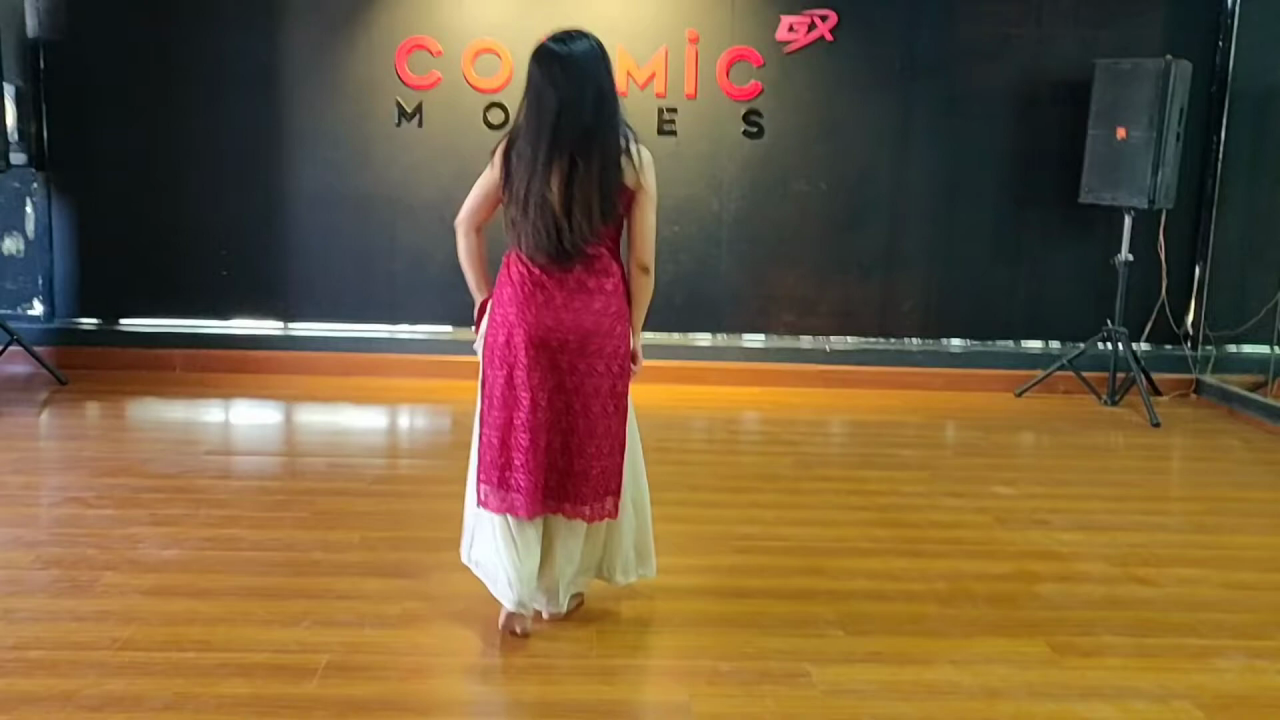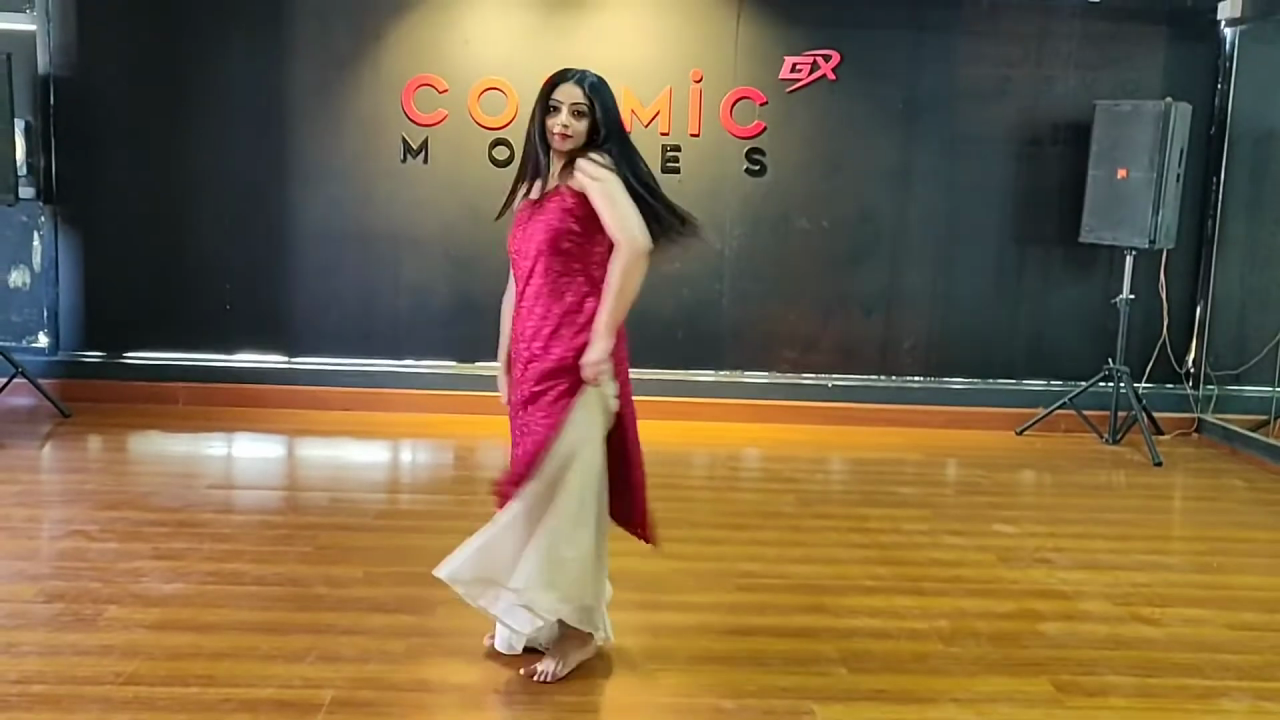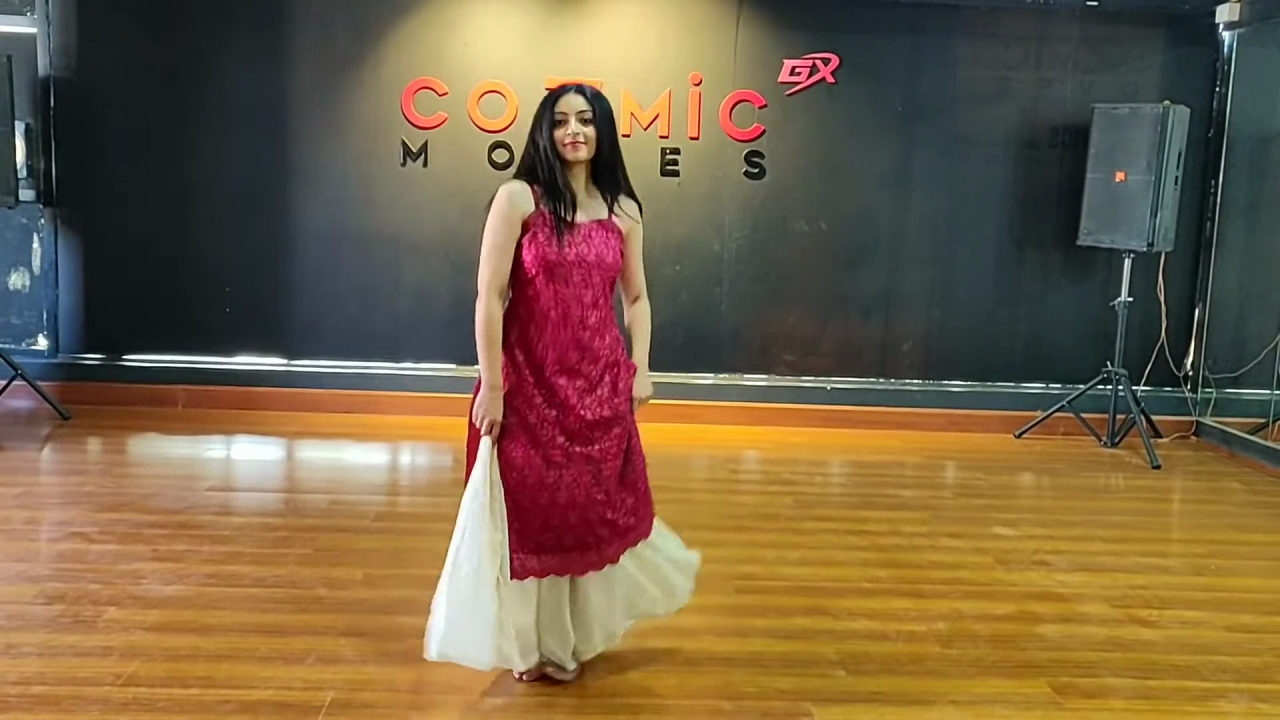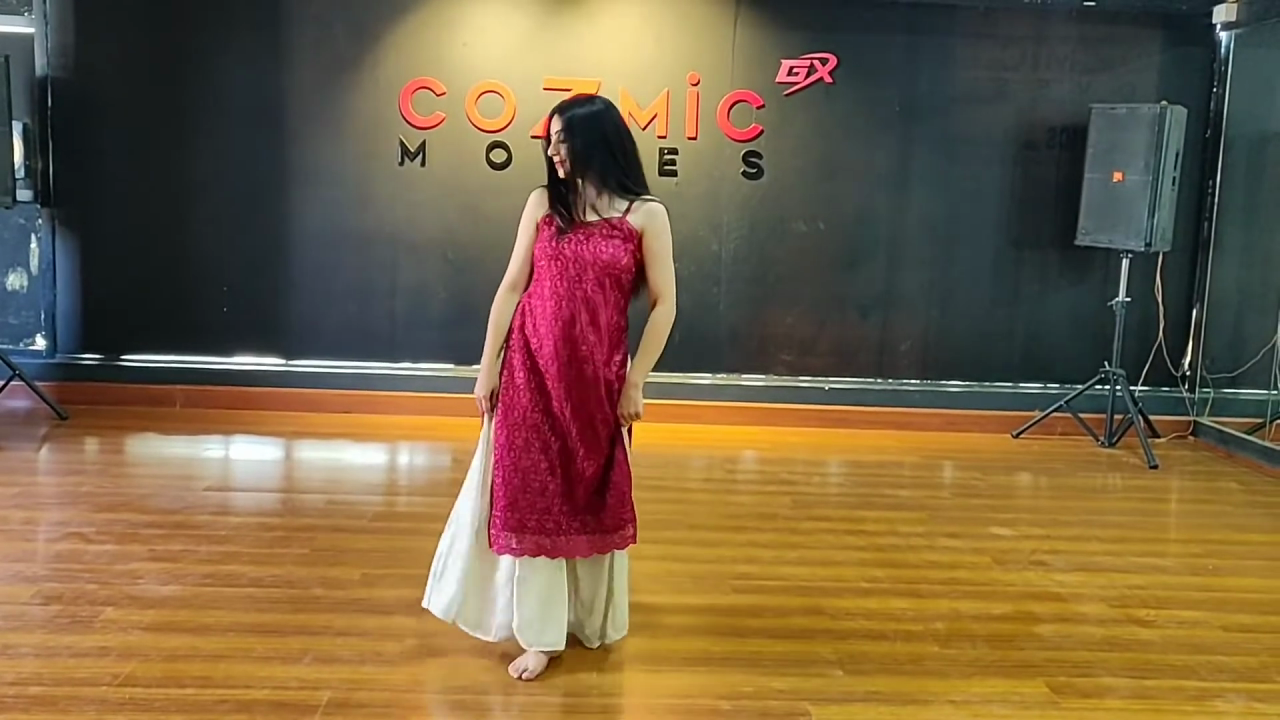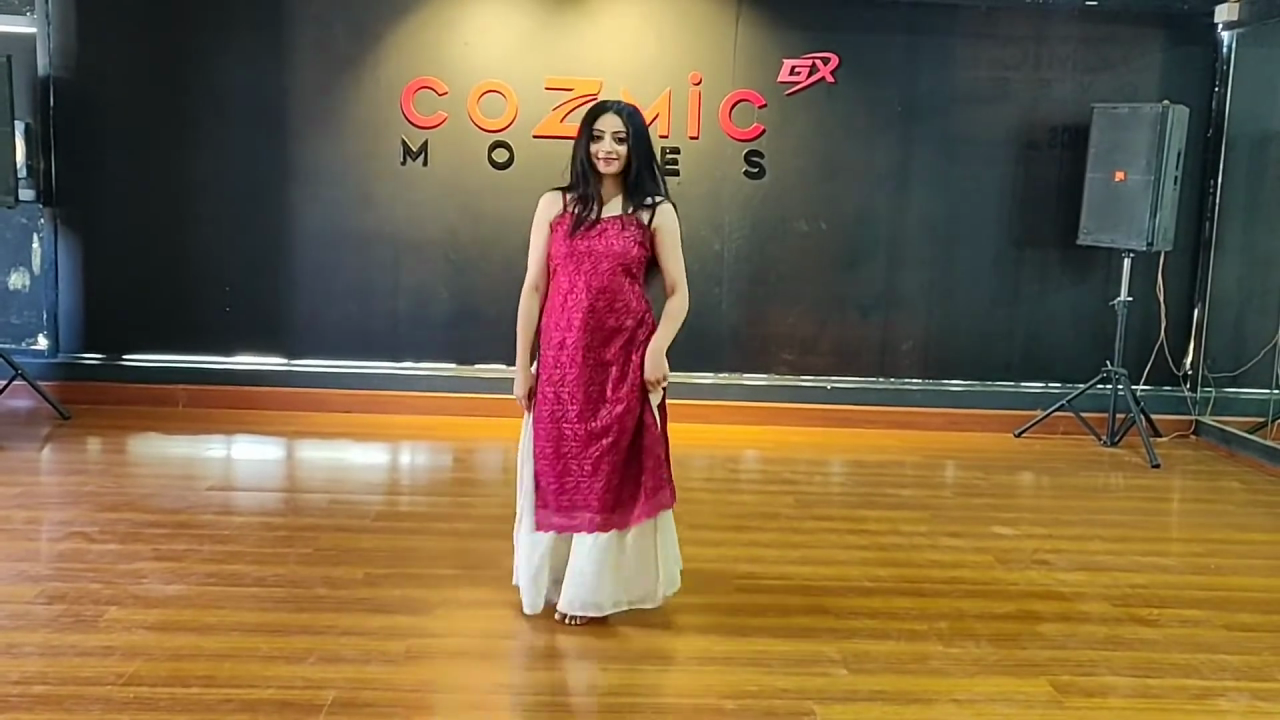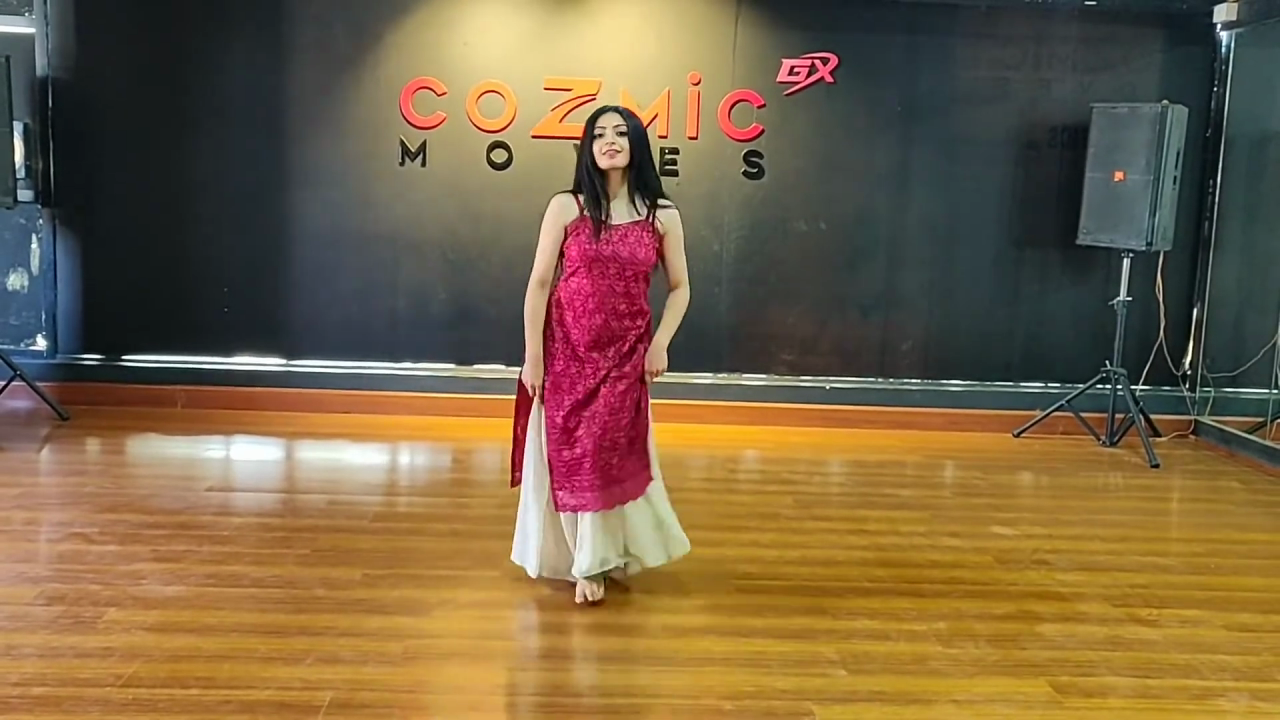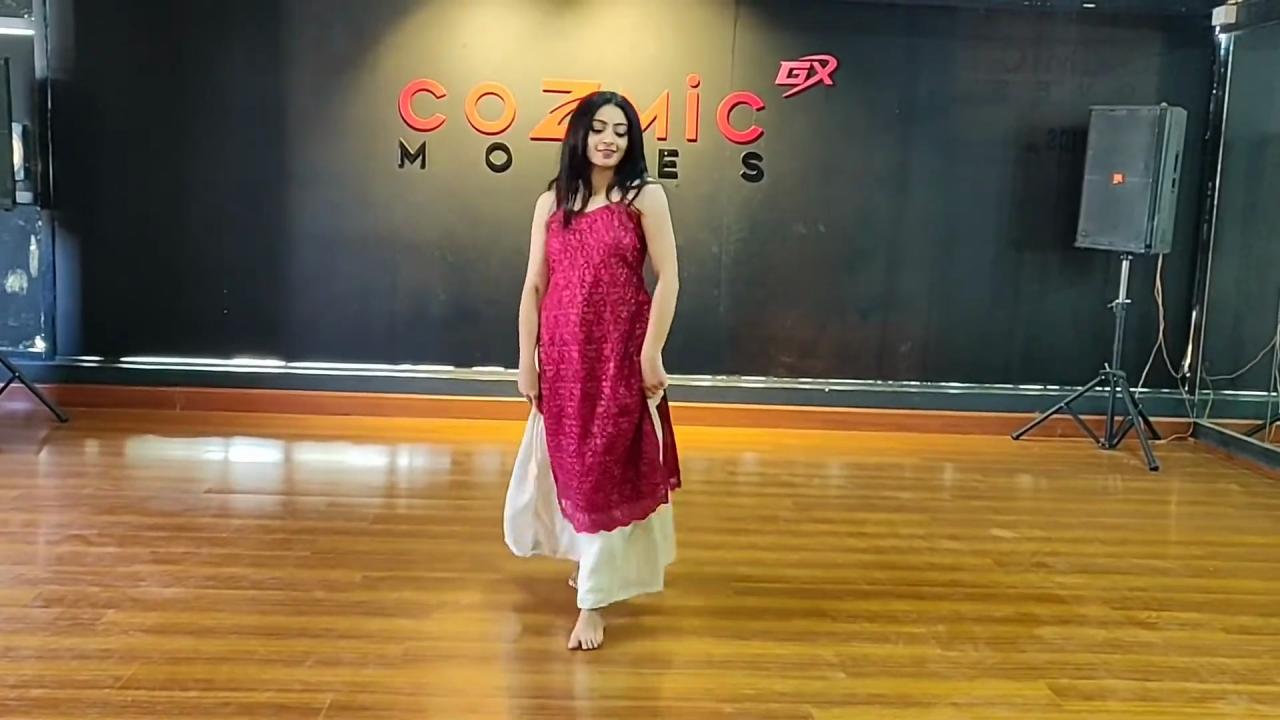
dt=0.7s
person 1, frame 1
left shoulder: (517, 147)
right shoulder: (631, 156)
left elbow: (466, 226)
right elbow: (642, 261)
left wrist: (484, 300)
right wrist: (633, 330)
left hip: (522, 317)
right hip: (597, 324)
left knee: (517, 453)
right knee: (586, 455)
left ankle: (518, 594)
right ankle: (560, 589)
person 1, frame 2
left shoulder: (592, 170)
right shoulder: (523, 188)
left elbow: (636, 245)
left wrist: (604, 339)
right wrist: (506, 359)
left hip: (578, 360)
right hip: (536, 361)
left knee: (559, 489)
right knee: (538, 489)
left ankle: (577, 628)
right ankle: (534, 621)
person 1, frame 3
left shoulder: (623, 211)
right shoulder: (517, 198)
left elbow: (636, 297)
right elbow: (489, 296)
left wrist: (640, 367)
right wrist: (491, 386)
left hip: (601, 385)
right hip: (530, 381)
left knee: (598, 508)
right knee: (532, 511)
left ankle: (574, 635)
right ankle: (537, 642)
person 1, frame 4
left shoulder: (646, 215)
right shoulder: (543, 203)
left elbow: (664, 306)
right elbow: (513, 287)
left wrist: (634, 384)
right wrist: (489, 366)
left hip: (599, 377)
right hip: (531, 369)
left knee: (594, 499)
right knee: (529, 499)
left ankle: (588, 615)
right ankle: (538, 634)
person 1, frame 5
left shoulder: (655, 212)
right shoulder: (554, 205)
left elbow: (678, 293)
right elbow: (533, 288)
left wrist: (657, 350)
right wrist: (523, 364)
left hip: (625, 360)
right hip: (562, 360)
left knee: (615, 474)
right knee: (558, 470)
left ankle: (593, 588)
right ankle: (554, 578)
person 1, frame 6
left shoulder: (662, 215)
right shoulder: (566, 207)
left elbow: (679, 287)
right elbow: (539, 284)
left wrist: (660, 344)
right wrist: (533, 356)
left hip: (626, 354)
right hip: (567, 351)
left knee: (610, 457)
right knee: (566, 456)
left ankle: (597, 563)
right ankle: (582, 557)
person 1, frame 7
left shoulder: (644, 196)
right shoulder: (551, 202)
left elbow: (668, 279)
right elbow: (534, 286)
left wrist: (651, 354)
right wrist: (527, 359)
left hip: (620, 353)
right hip: (562, 355)
left knee: (610, 473)
right knee: (567, 463)
left ankle: (593, 601)
right ankle: (590, 551)
